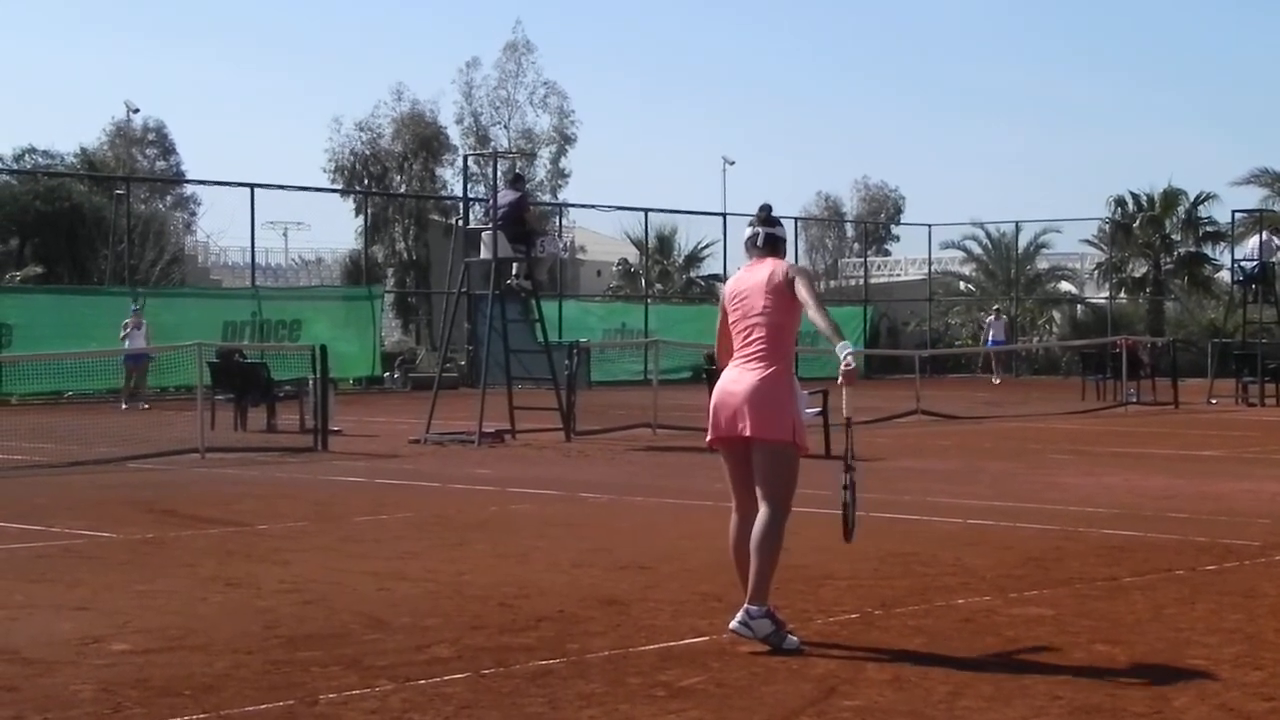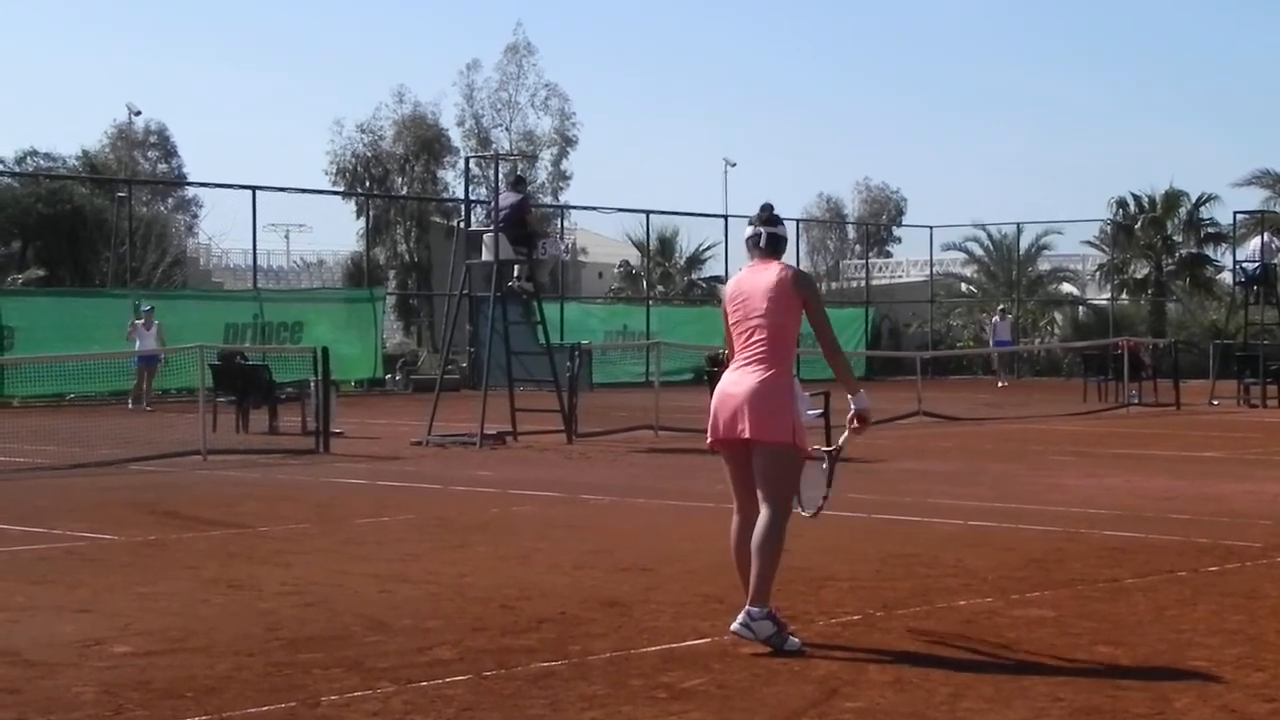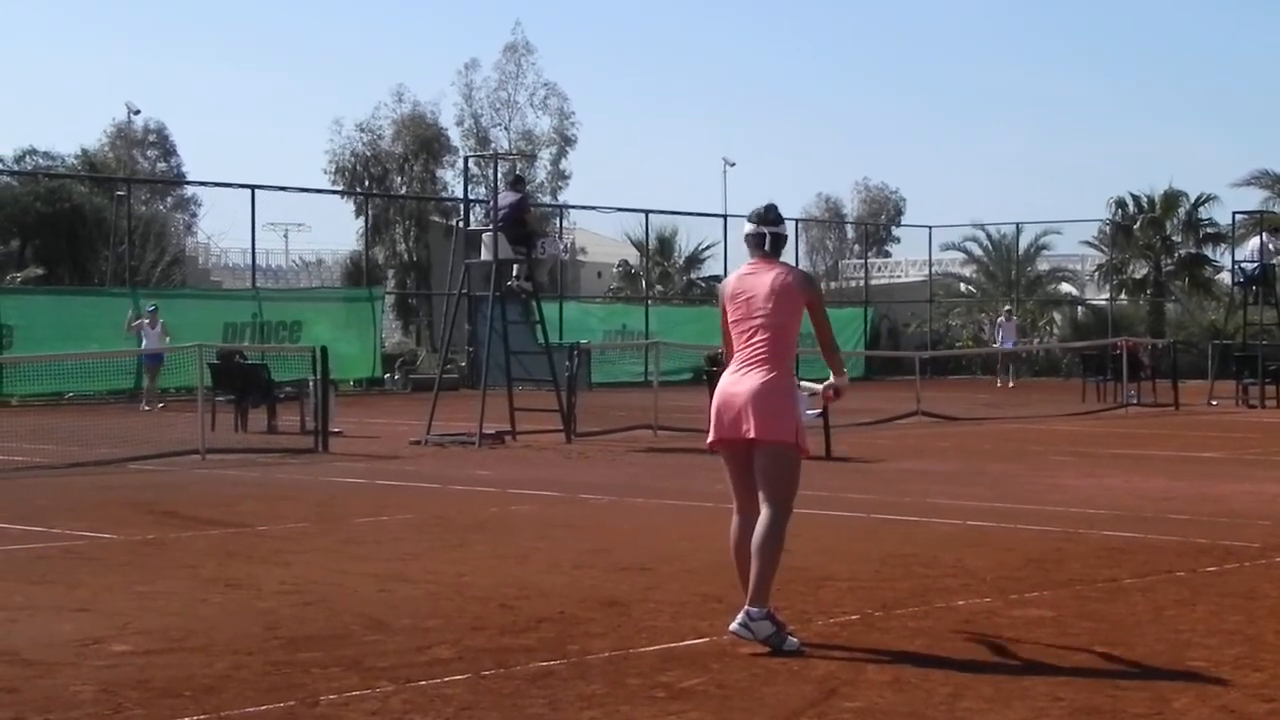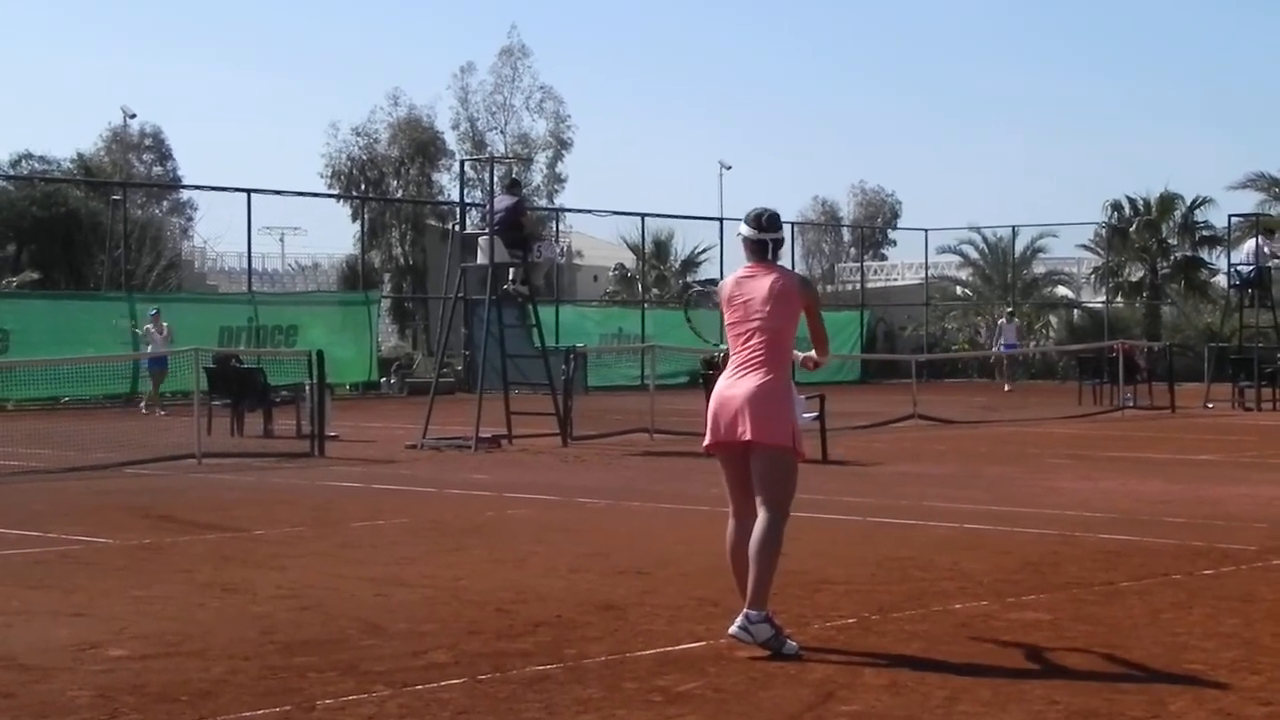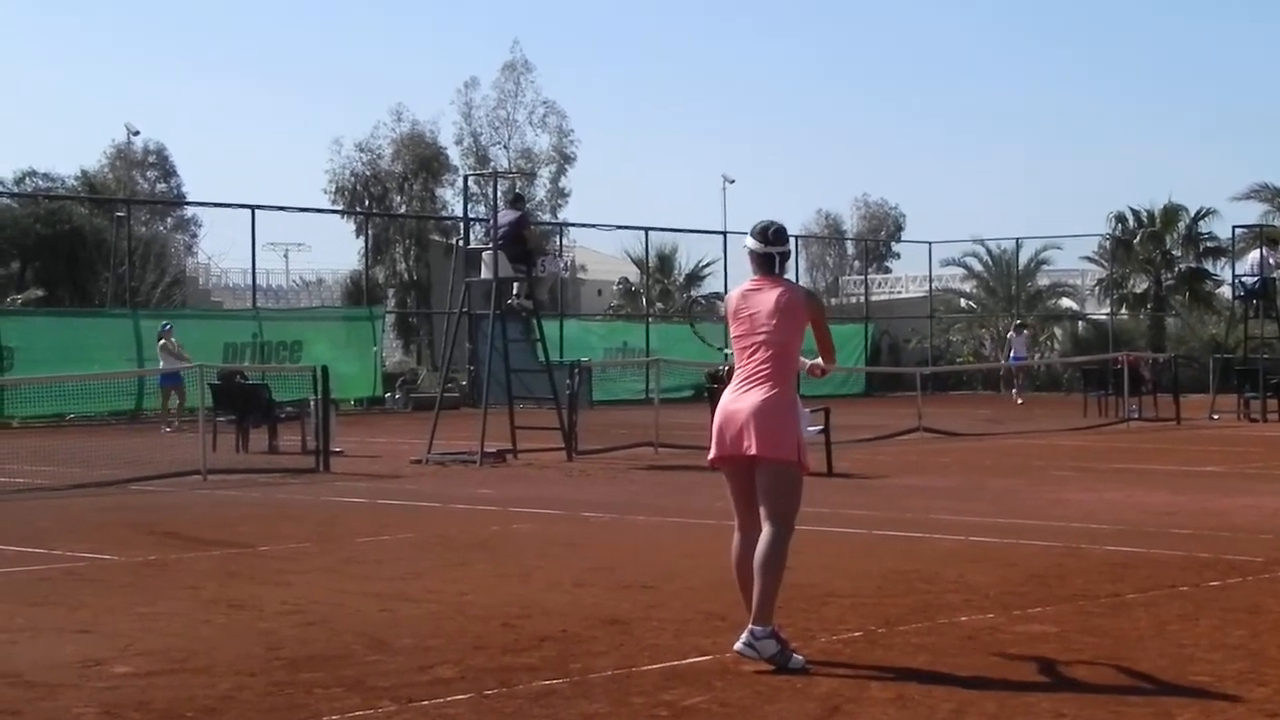
dt=0.3s
person 1, frame 1
left shoulder: (731, 286)
right shoulder: (790, 272)
right elbow: (813, 306)
right wrist: (844, 348)
left hip: (727, 392)
right hip: (768, 393)
left knee: (744, 507)
right knee: (773, 507)
left ankle: (754, 607)
right ankle: (754, 611)
person 1, frame 2
left shoulder: (731, 286)
right shoulder: (795, 279)
right elbow: (829, 344)
right wrist: (857, 398)
left hip: (727, 393)
right hip: (769, 395)
left knee: (746, 508)
right knee: (775, 508)
left ankle: (756, 608)
right ankle: (755, 612)
person 1, frame 3
left shoulder: (729, 285)
right shoulder: (800, 281)
right elbow: (827, 344)
right wrist: (839, 378)
left hip: (728, 393)
right hip: (770, 395)
left knee: (745, 508)
right knee: (775, 508)
left ankle: (754, 609)
right ankle: (755, 612)
person 1, frame 4
left shoulder: (727, 287)
right shoulder: (798, 285)
right elbow: (822, 344)
right wrist: (814, 358)
left hip: (725, 396)
right hip: (767, 398)
left knee: (741, 511)
right knee: (772, 512)
left ankle: (752, 612)
right ankle: (753, 616)
person 1, frame 5
left shoulder: (733, 300)
right shoulder: (804, 298)
right elbow: (829, 356)
right wrist: (818, 365)
left hip: (730, 409)
right hip: (771, 411)
left knee: (747, 525)
right knee: (777, 526)
left ankle: (759, 627)
right ankle: (758, 631)
